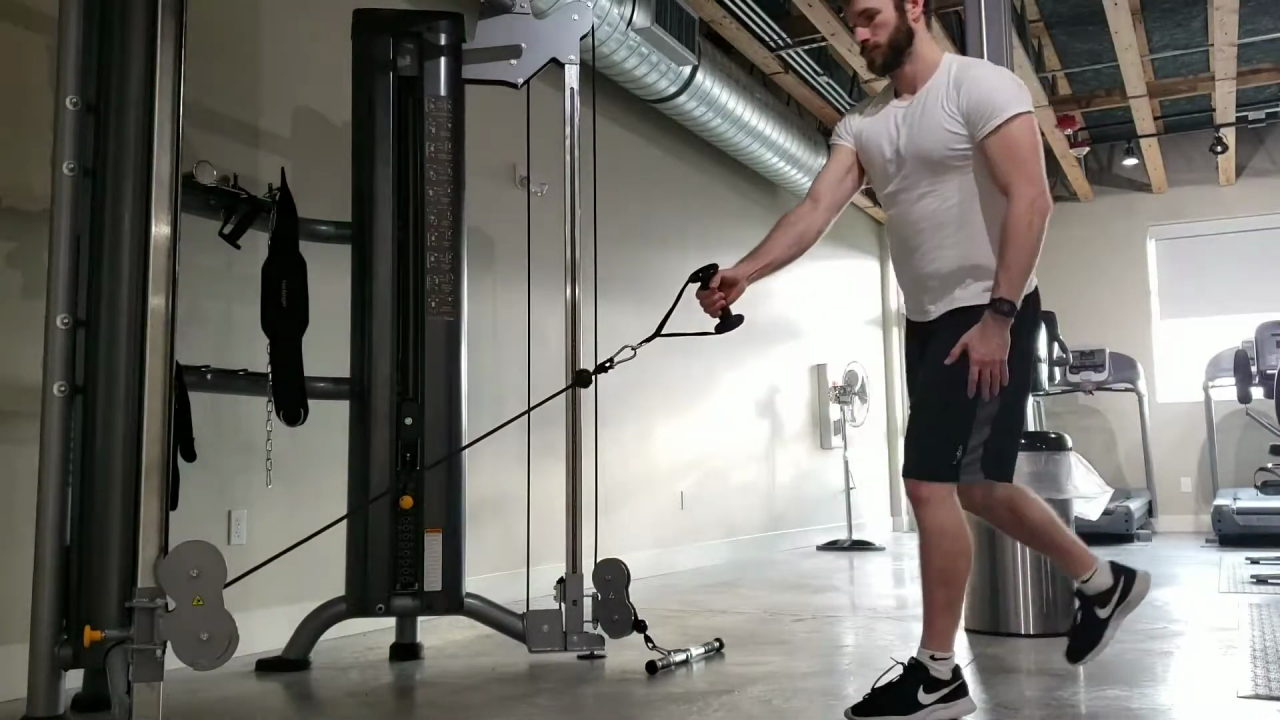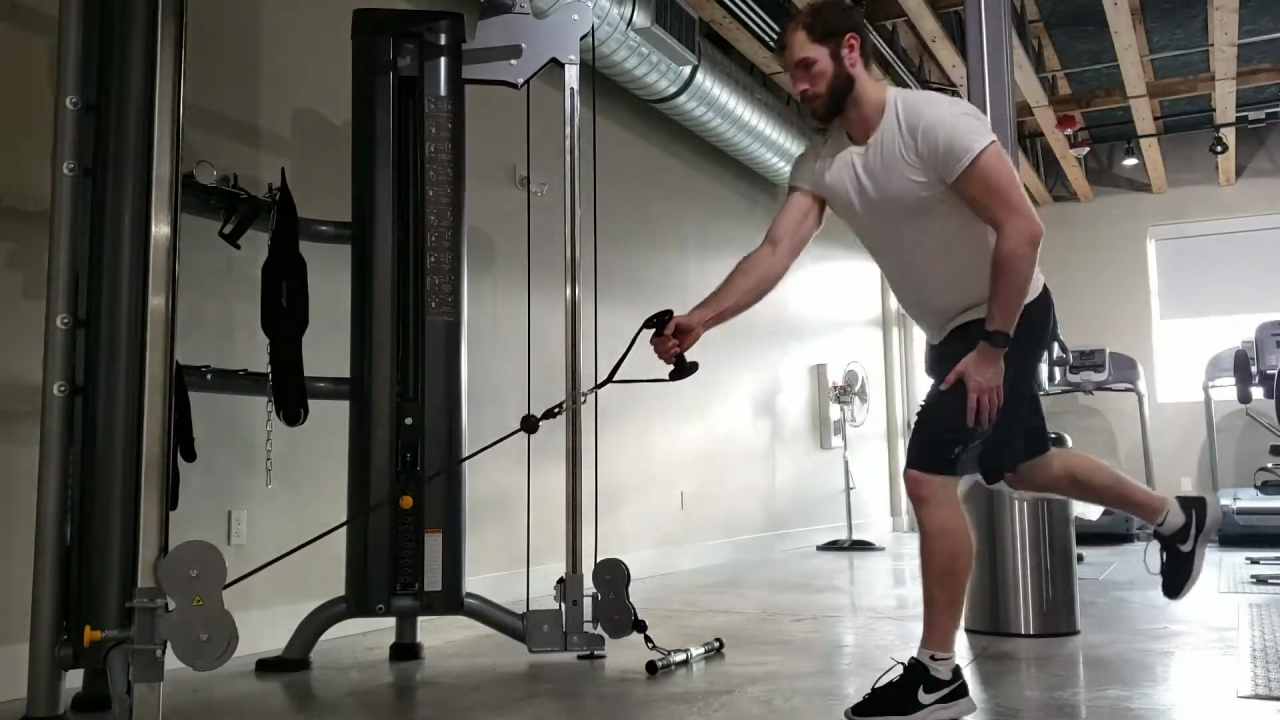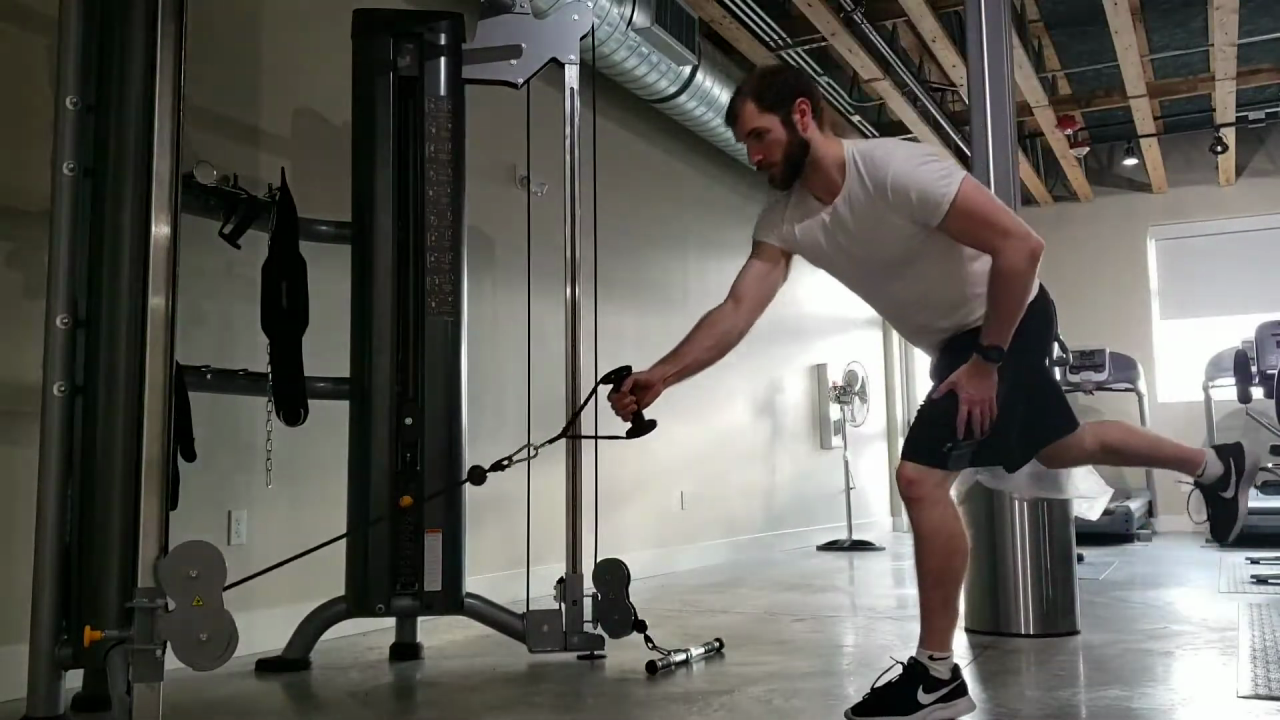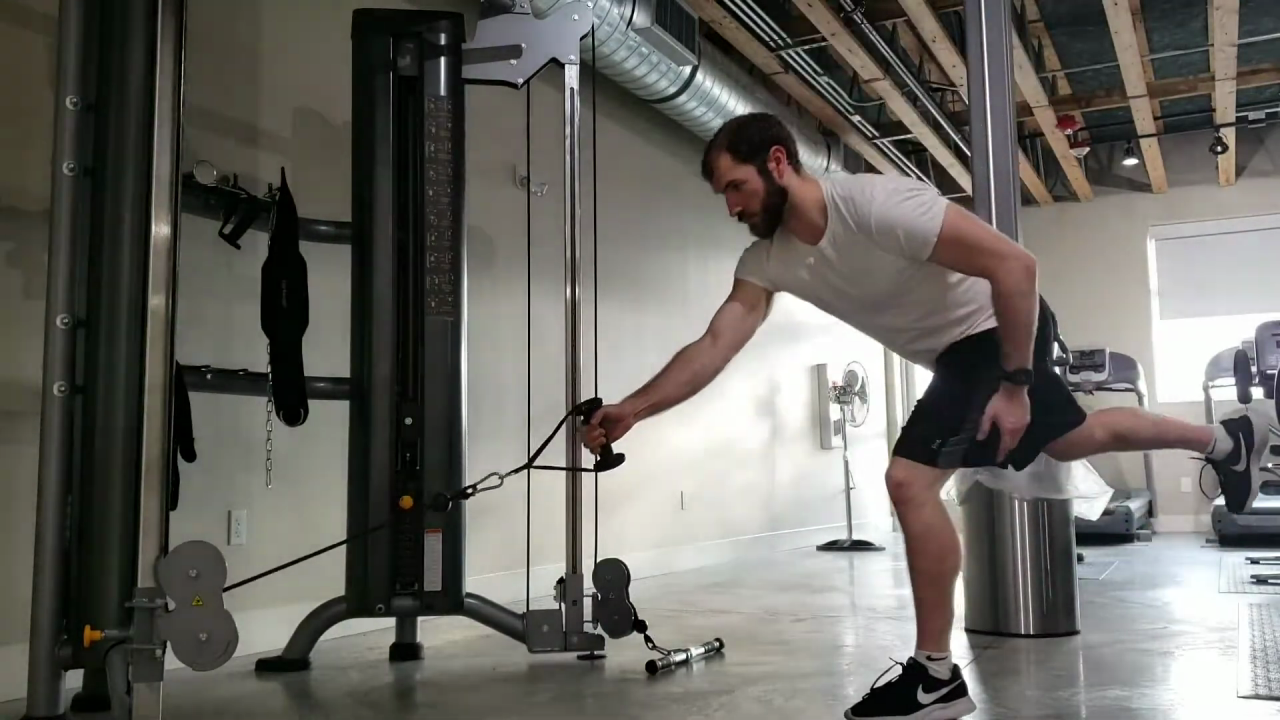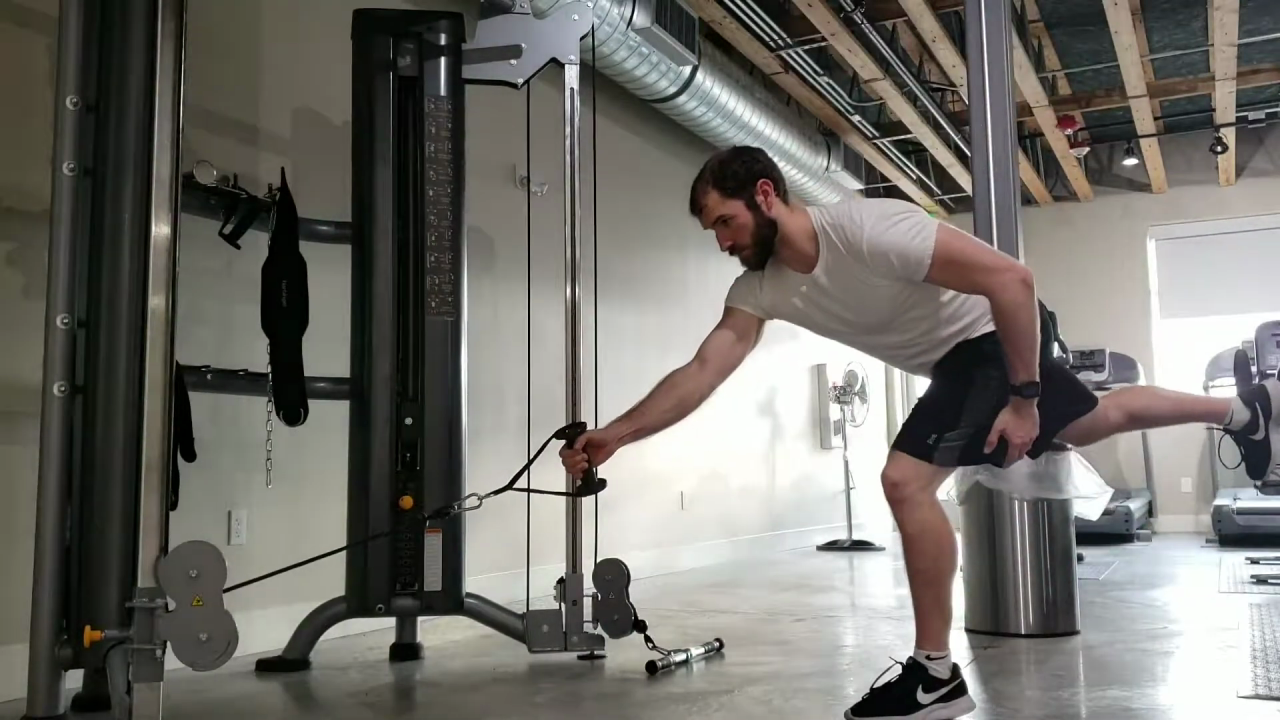
dt=0.5s
person 1, frame 1
left shoulder: (982, 86)
right shoulder: (864, 120)
left elbow: (1029, 200)
right elbow: (817, 206)
left wrist: (999, 315)
right wrist: (744, 272)
left hip: (985, 318)
right hip: (925, 321)
left knee: (932, 484)
right knee: (969, 480)
right ankle: (1103, 582)
person 1, frame 2
left shoulder: (934, 121)
right shoulder: (819, 165)
left elbow: (1022, 229)
right elbow: (773, 253)
left wrist: (994, 346)
right wrist: (700, 319)
left hip: (1005, 318)
right hip: (952, 332)
left knee: (929, 477)
right knee: (1027, 466)
right ankle: (1178, 516)
person 1, frame 3
left shoulder: (897, 170)
right shoulder: (784, 221)
left elbow: (1021, 246)
right elbow: (737, 309)
left wrist: (987, 359)
right wrist: (661, 376)
left hip: (1006, 322)
right hip: (956, 340)
left knee: (920, 476)
right knee: (1063, 447)
right ankle: (1214, 467)
person 1, frame 4
left shoulder: (879, 204)
right shoulder: (767, 261)
left elbow: (1015, 264)
right elbow: (713, 348)
left wrist: (1014, 385)
right wrist: (630, 410)
left hip: (1000, 330)
right hip: (956, 350)
left knee: (910, 478)
right knee: (1076, 437)
right ankle: (1226, 439)
person 1, frame 5
left shoulder: (870, 230)
right shoulder: (759, 290)
left elbow: (1012, 279)
right elbow: (701, 374)
left wrist: (1022, 398)
right wrist: (613, 436)
left hip: (998, 336)
right hip: (958, 357)
left knee: (906, 479)
right knee: (1093, 421)
